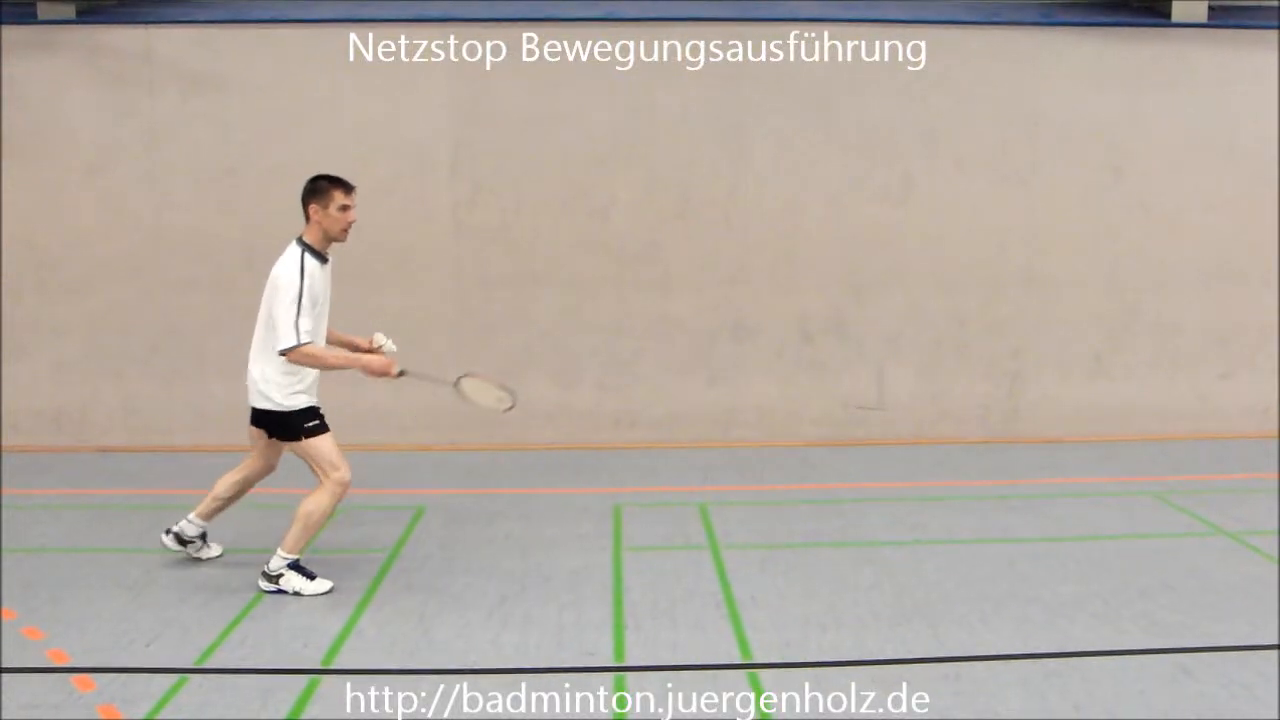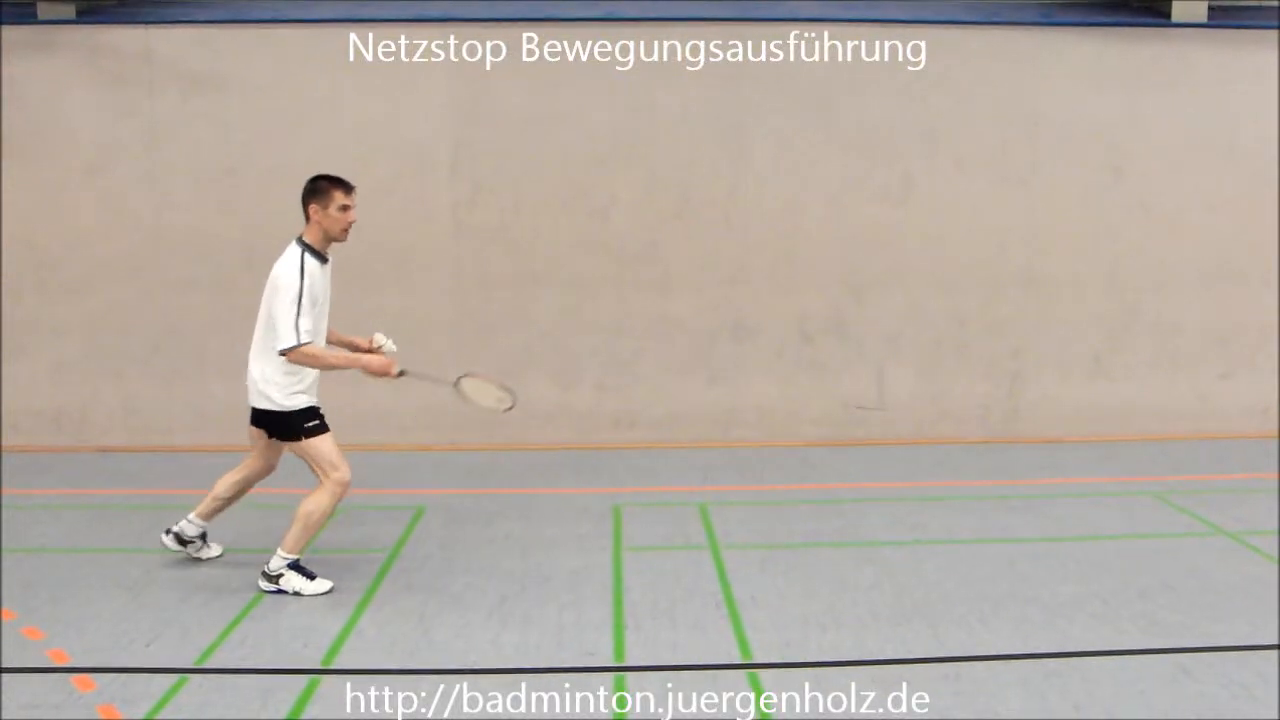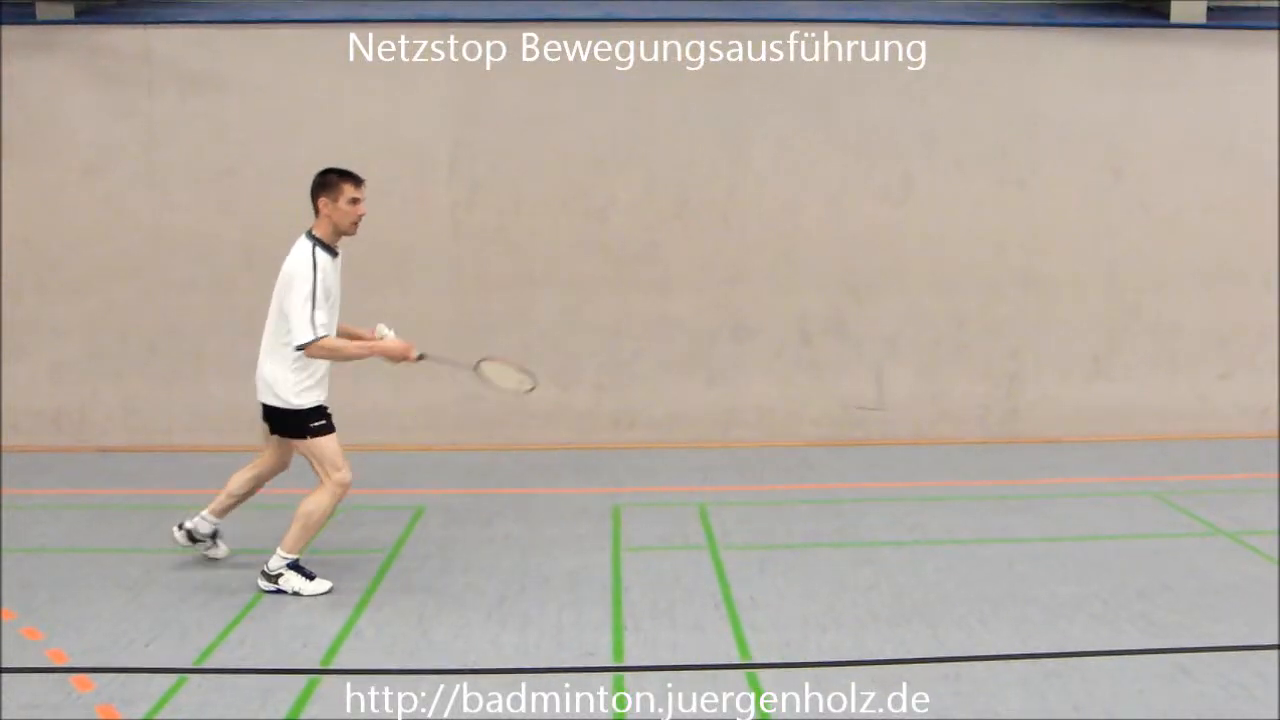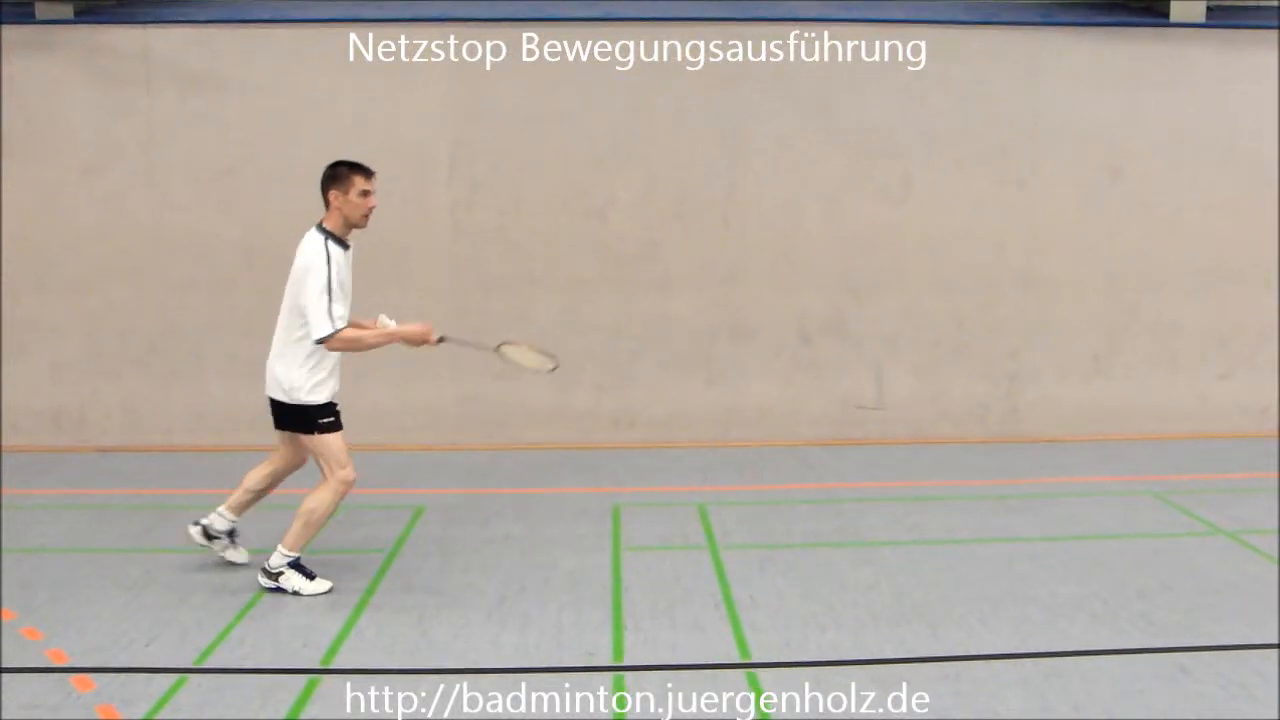
dt=0.1s
person 1, frame 1
left shoulder: (315, 260)
right shoulder: (297, 270)
right elbow: (295, 350)
left wrist: (354, 342)
right wrist: (360, 363)
left hip: (275, 390)
right hip: (285, 395)
left knee: (258, 466)
right knee: (337, 477)
left ankle: (187, 531)
right ankle: (280, 569)
person 1, frame 2
left shoulder: (315, 260)
right shoulder: (297, 271)
right elbow: (295, 350)
left wrist: (353, 342)
right wrist: (360, 363)
left hip: (276, 391)
right hip: (285, 396)
left knee: (258, 466)
right knee: (336, 477)
left ankle: (188, 530)
right ankle: (280, 569)
person 1, frame 3
left shoulder: (321, 253)
right shoulder: (308, 264)
right elbow: (312, 345)
left wrist: (361, 334)
right wrist: (378, 349)
left hip: (284, 386)
right hip: (294, 392)
left knee: (272, 462)
right knee: (336, 478)
left ankle: (199, 527)
right ankle: (279, 567)
person 1, frame 4
left shoulder: (329, 245)
right shoulder: (322, 257)
right elbow: (332, 338)
left wrist: (370, 326)
right wrist: (398, 335)
left hip: (295, 381)
right hip: (303, 387)
left knee: (288, 460)
right knee: (340, 476)
left ankle: (217, 524)
right ankle: (280, 566)
